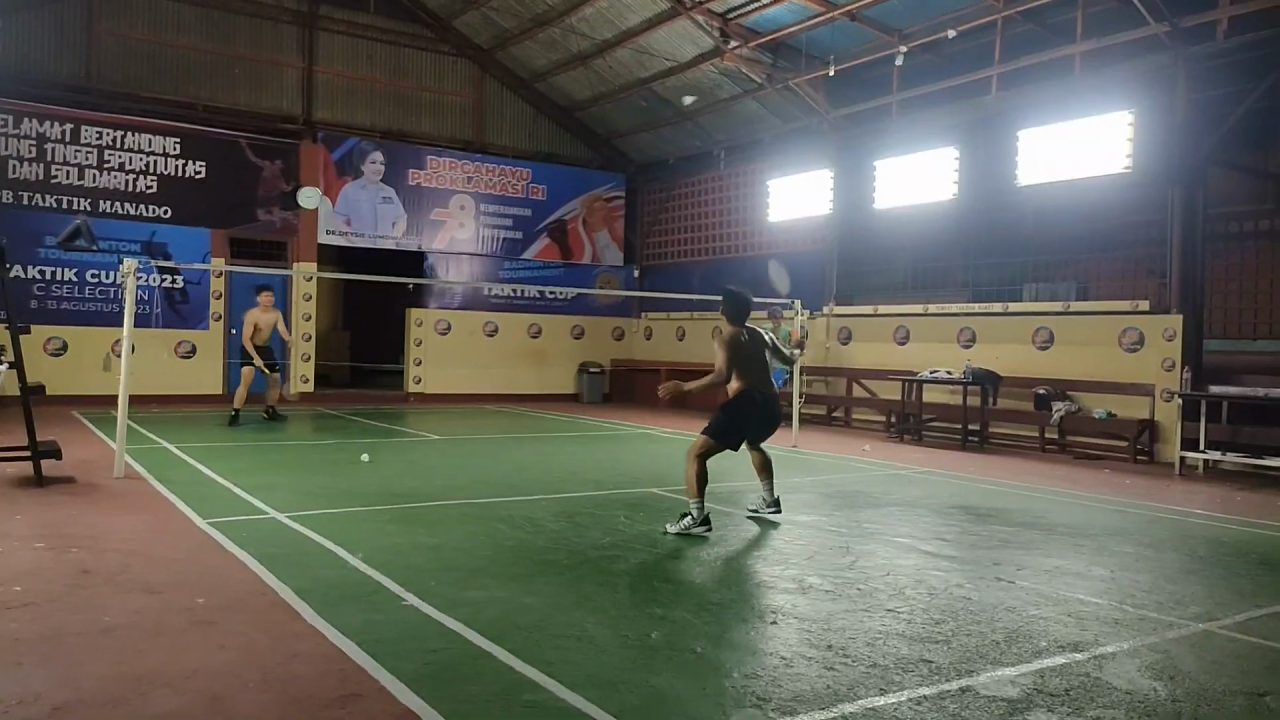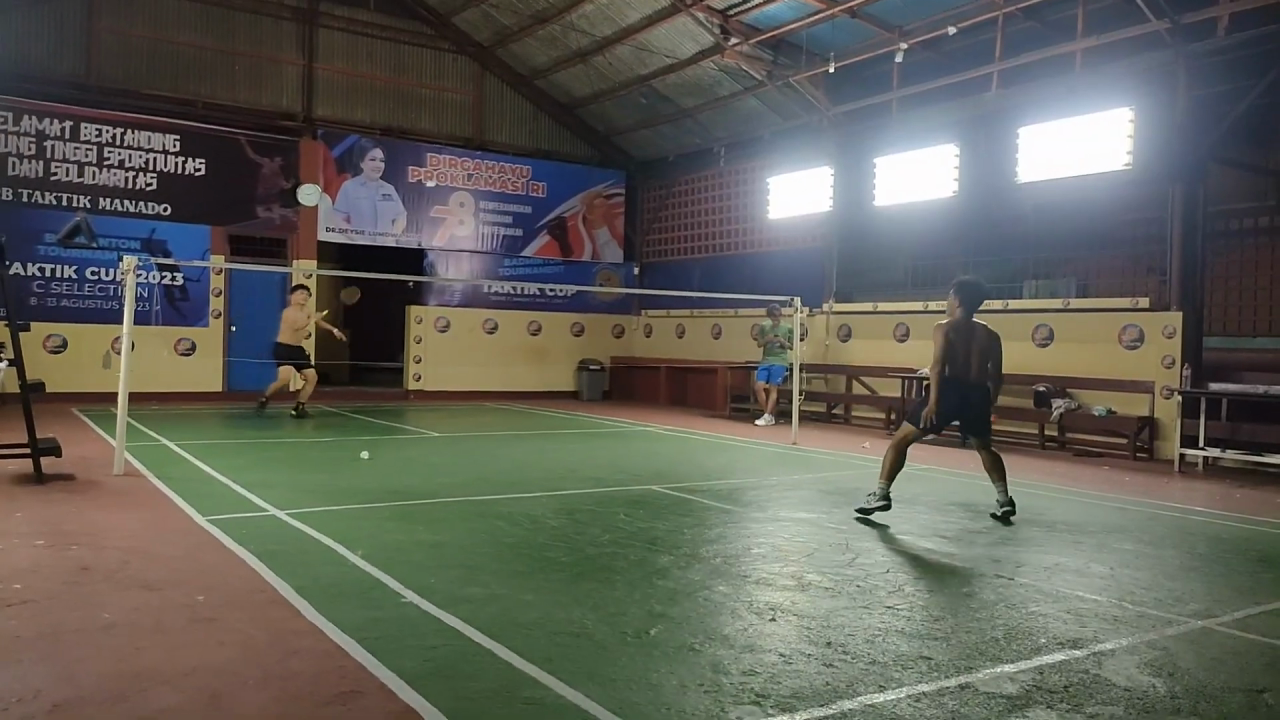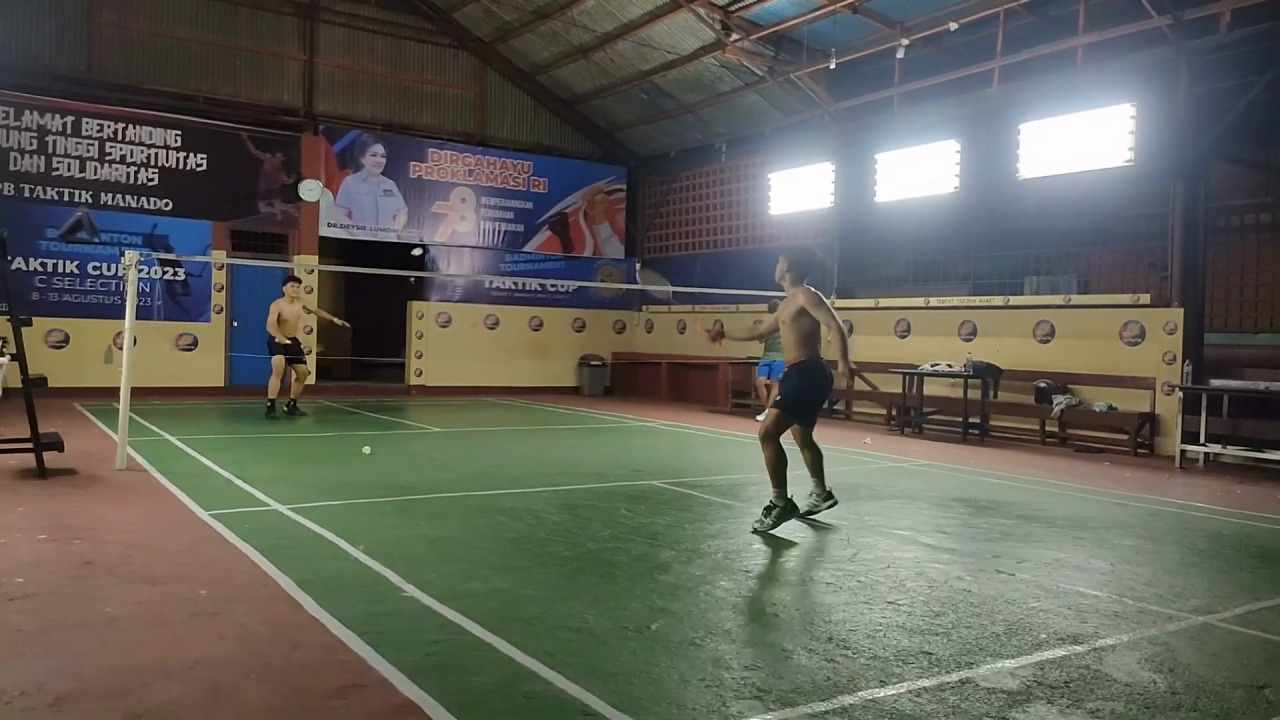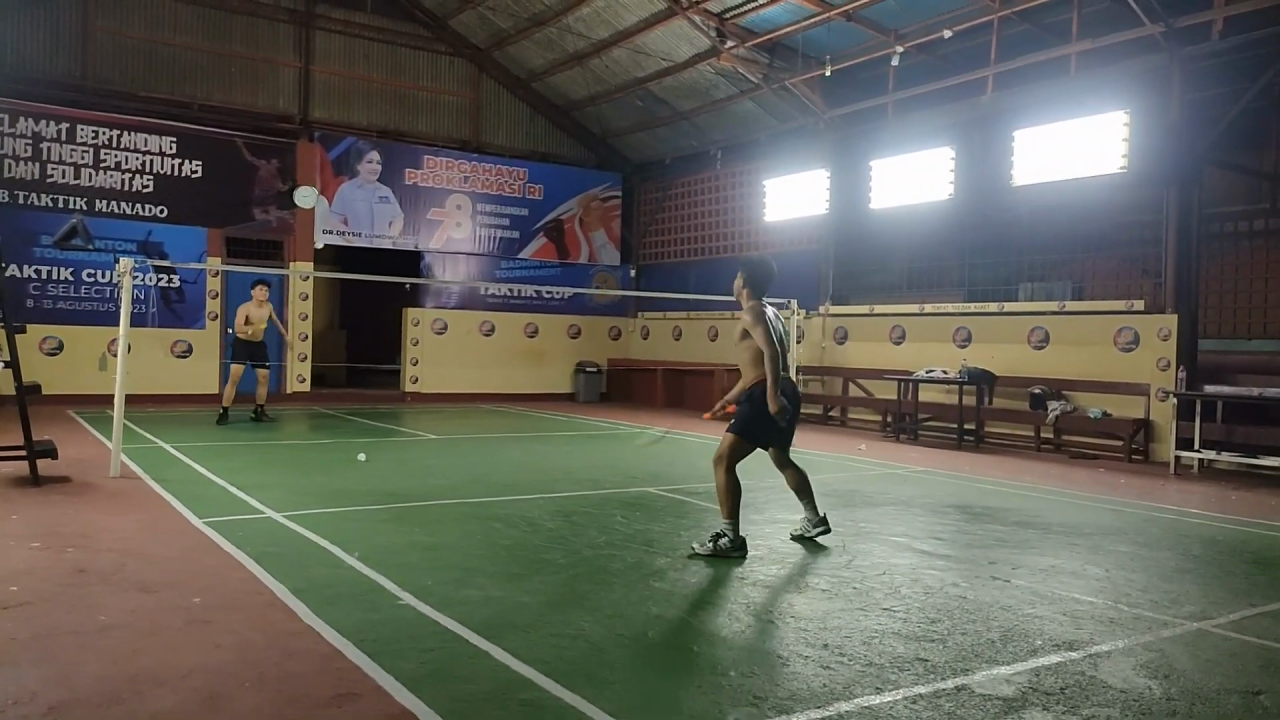
dt=1s
person 1, frame 1
left shoulder: (726, 340)
right shoulder: (762, 335)
left elbow: (722, 376)
right elbow: (788, 359)
left wrist: (684, 387)
right wrist: (795, 352)
left hip: (745, 404)
right hip: (771, 405)
left knee: (696, 454)
right knee: (754, 445)
left ankle: (697, 516)
right ankle: (769, 499)
person 1, frame 2
left shoulder: (944, 328)
right shoulder: (989, 335)
left elbow: (938, 365)
right elbow: (996, 374)
left wrist: (933, 402)
right wrist: (990, 402)
left hip: (950, 392)
right hip: (977, 394)
left knee: (900, 441)
right knee: (985, 448)
left ankle: (881, 495)
right ankle: (1004, 500)
person 1, frame 3
left shoulder: (806, 295)
right shoulder: (787, 304)
left elbow: (837, 328)
right elbow: (761, 331)
left wrist: (842, 360)
right wrist: (725, 334)
left hip: (807, 375)
right hip: (799, 376)
left knee: (768, 433)
right knee: (802, 438)
left ankle: (780, 504)
right ankle: (821, 494)
person 1, frame 4
left shoulder: (752, 312)
right shoulder: (768, 314)
left elbow: (771, 353)
left wrist: (772, 395)
right wrist: (729, 399)
left hip: (765, 397)
right hip: (779, 396)
left knee: (723, 460)
right knee: (782, 461)
left ankle: (731, 537)
right ankle: (814, 520)
